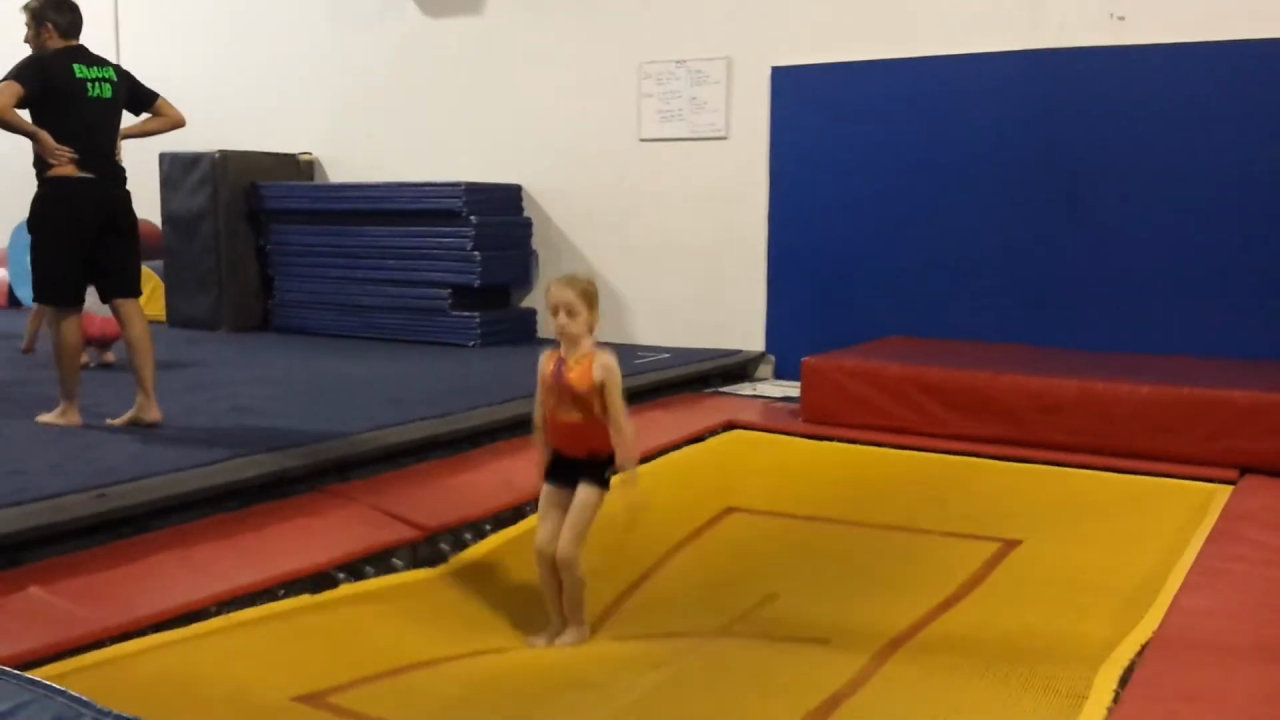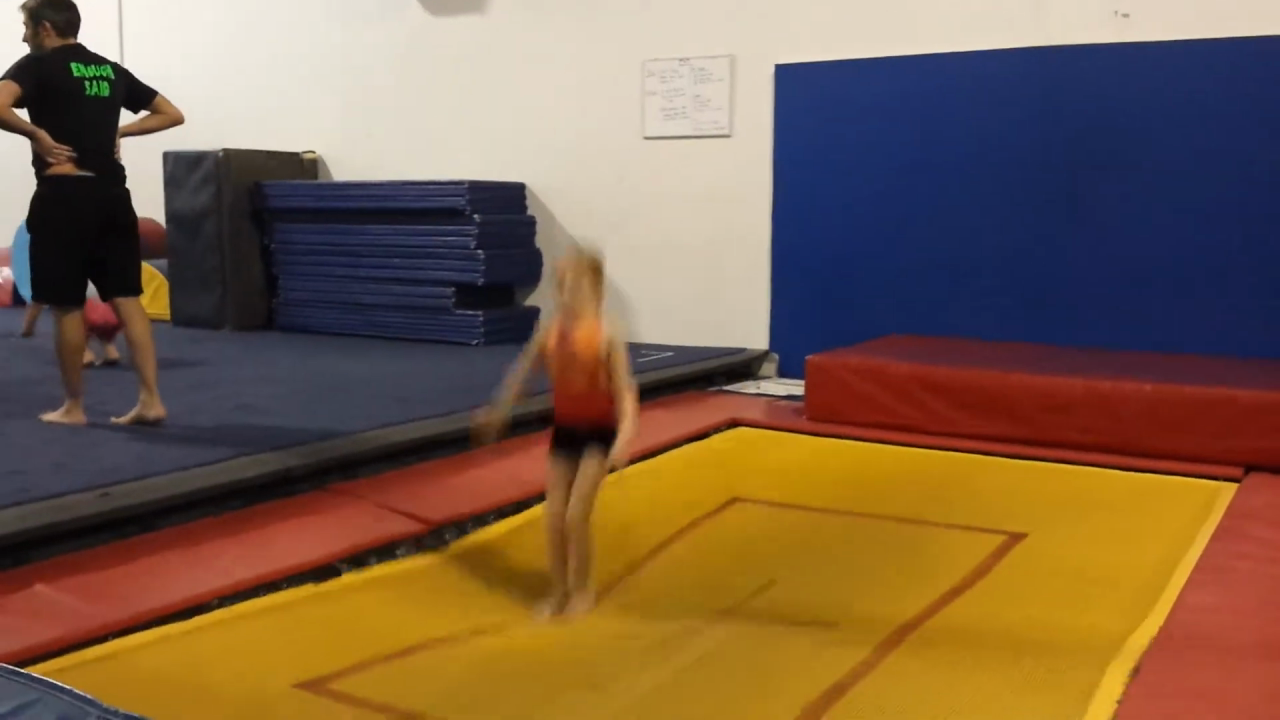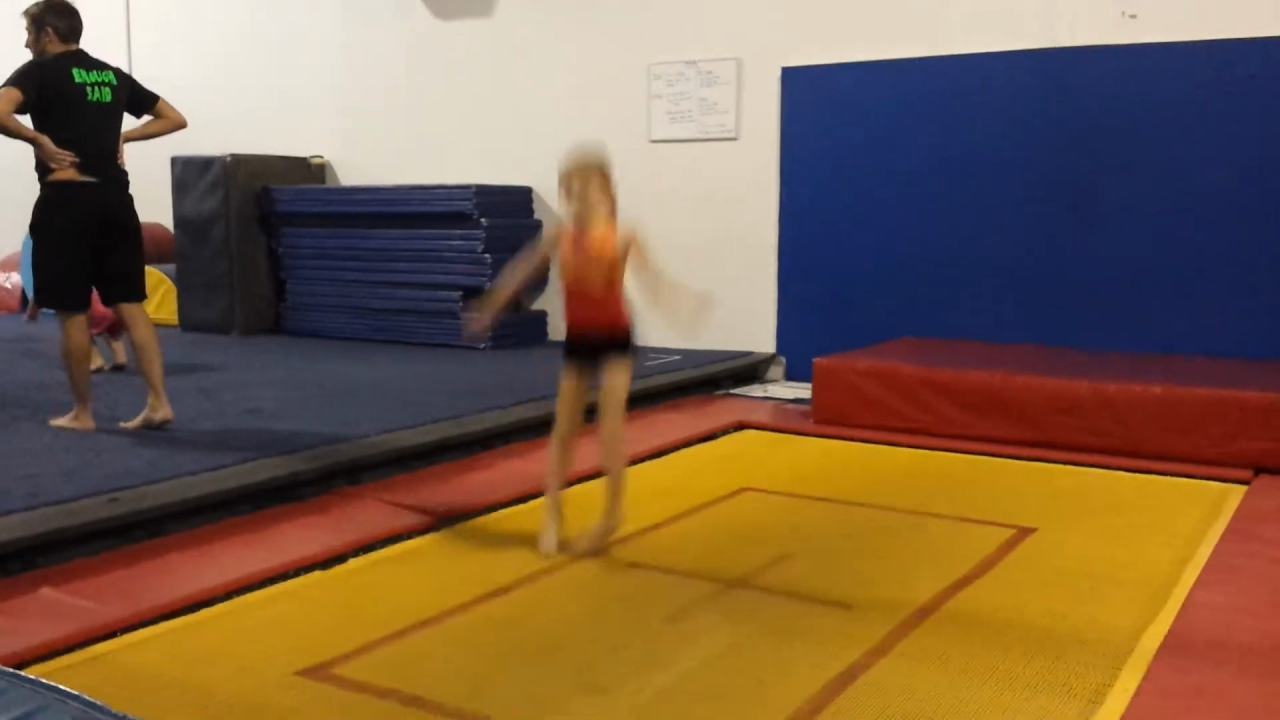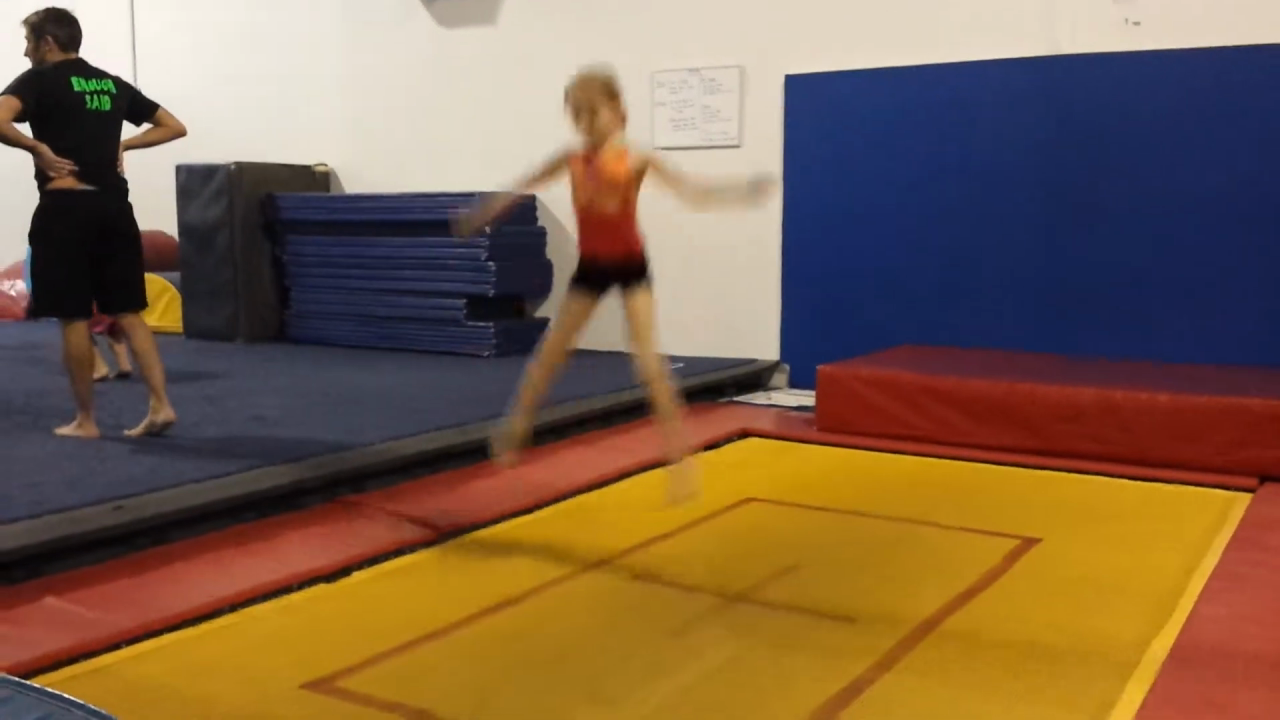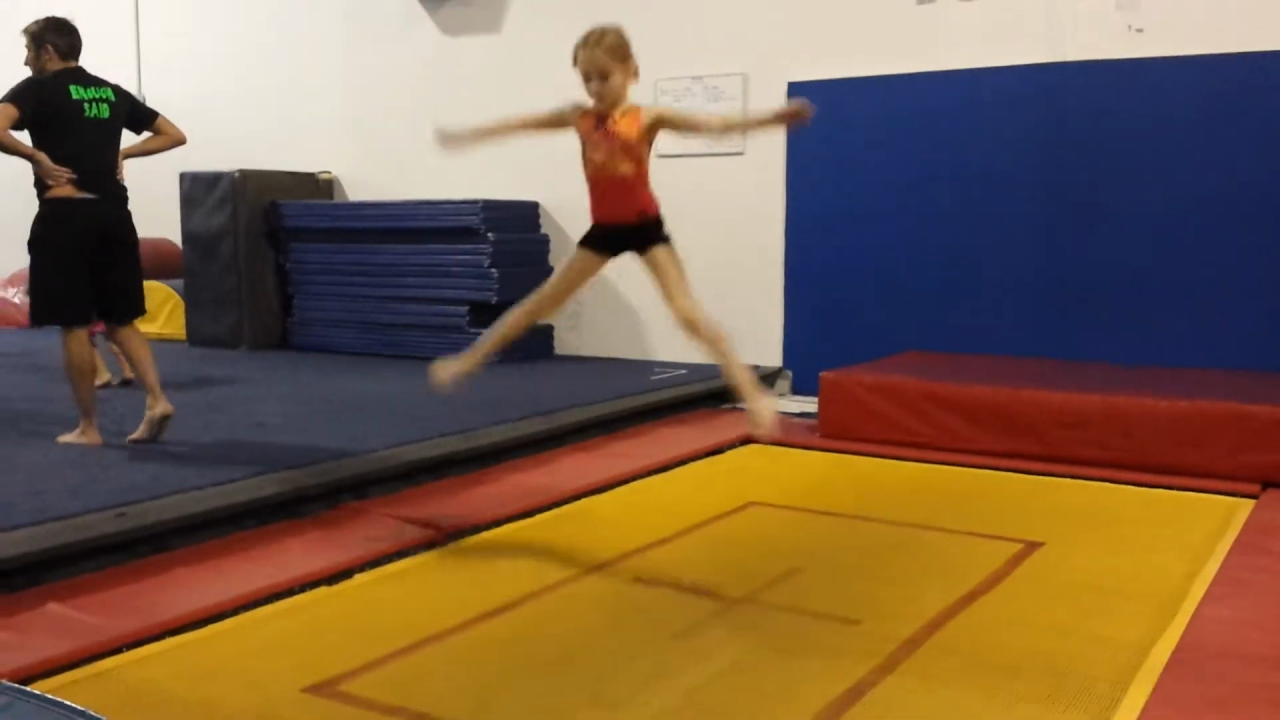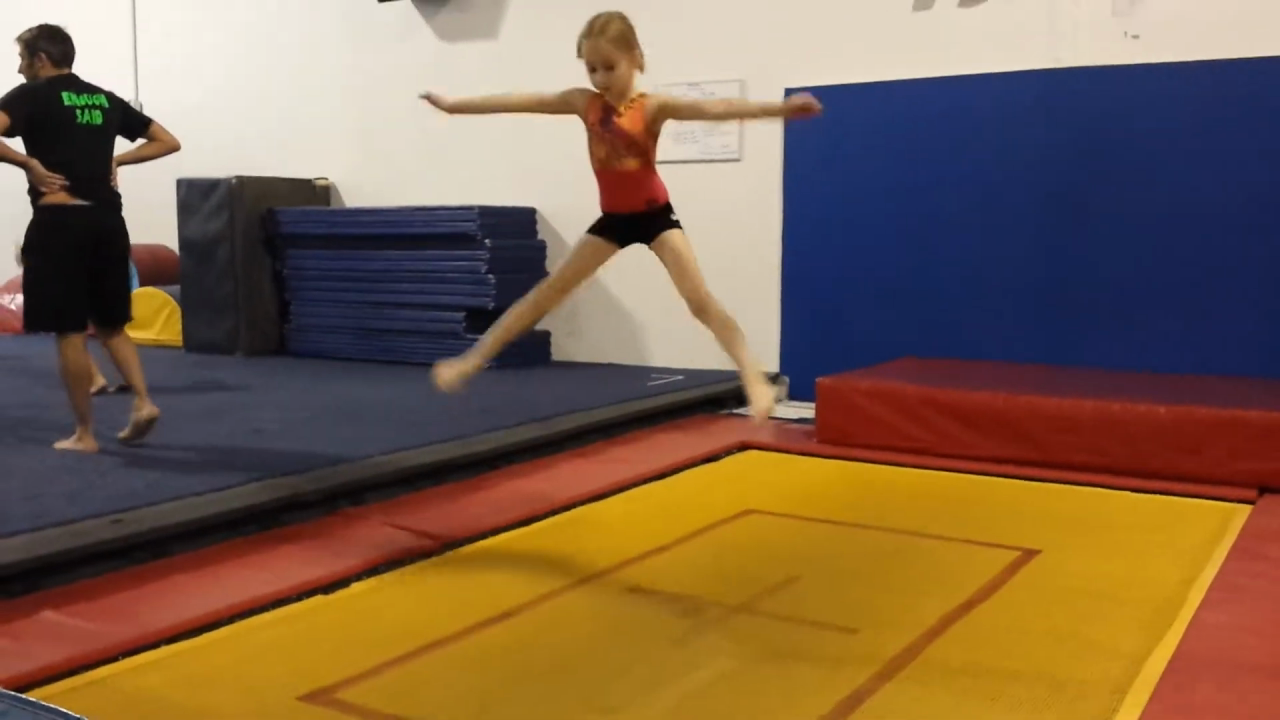
dt=0.1s
person 1, frame 1
left shoulder: (40, 66)
right shoulder: (113, 72)
right elbow: (173, 117)
left wrist: (36, 133)
right wrist: (120, 133)
left hip: (64, 196)
right hip: (112, 195)
left knee: (63, 308)
right knee: (126, 302)
left ankle: (68, 408)
right ankle: (147, 402)
person 1, frame 2
left shoulder: (38, 66)
right shoulder: (110, 70)
right elbow: (171, 114)
left wrist: (35, 132)
right wrist: (119, 131)
left hip: (64, 195)
right hip: (112, 193)
left knee: (67, 308)
right knee: (126, 301)
left ankle: (73, 407)
right ankle: (151, 400)
person 1, frame 3
left shoulder: (40, 72)
right shoulder: (113, 75)
right elbow: (174, 118)
left wrist: (37, 139)
right wrist: (123, 137)
left hip: (66, 201)
right hip: (115, 199)
left knee: (72, 312)
right knee: (130, 305)
left ankle: (82, 413)
right ankle: (158, 401)
person 1, frame 4
left shoulder: (39, 81)
right shoulder: (113, 84)
right elbow: (174, 127)
left wrist: (37, 148)
right wrist: (122, 145)
left hip: (66, 209)
right hip: (115, 206)
left knee: (74, 320)
right knee: (127, 313)
left ankle: (85, 421)
right ankle: (160, 403)
person 1, frame 5
left shoulder: (37, 89)
right shoulder: (113, 93)
right elbow: (173, 135)
left wrist: (36, 156)
right wrist: (122, 153)
left hip: (65, 217)
right hip: (114, 215)
left knee: (75, 327)
right knee: (121, 321)
left ankle: (88, 428)
right ankle: (157, 399)
person 1, frame 6
right shoulder: (106, 100)
right elbow: (168, 142)
right wrist: (117, 160)
left hip: (59, 223)
right hip: (107, 221)
left knee: (70, 333)
right knee: (111, 326)
left ankle: (84, 434)
right ankle: (142, 402)
person 2, frame 1
left shoulder: (603, 363)
right shoulder: (546, 362)
left elbow: (619, 421)
right elbow: (541, 418)
left wrist: (629, 467)
right wrist: (539, 464)
left hip: (594, 463)
right hip: (561, 461)
left knee: (565, 551)
right knee: (543, 545)
left ankle: (577, 624)
right ankle: (556, 621)
person 2, frame 2
left shoulder: (606, 334)
right shoulder: (548, 331)
left elbow: (625, 389)
right elbow: (521, 372)
left wrist: (625, 436)
right wrist: (496, 413)
left hip: (597, 430)
right hip: (564, 429)
left knee: (576, 517)
right knee: (553, 518)
left ankle: (583, 590)
right ankle: (559, 589)
person 2, frame 3
left shoulder: (621, 235)
right shoulder: (558, 235)
left elbow: (650, 274)
right elbow: (523, 268)
left wrist: (675, 294)
right wrist: (489, 307)
left hip: (614, 338)
right hip: (578, 340)
left knee: (610, 430)
right knee: (563, 431)
left ankle: (611, 512)
right ankle: (552, 516)
person 2, frame 4
left shoulder: (636, 160)
right shoulder: (571, 159)
left elbow: (686, 186)
right elbow: (526, 184)
left wrist: (735, 194)
right wrist: (486, 213)
left hip: (630, 266)
right hip: (590, 267)
left knee: (647, 363)
right knee: (551, 354)
left ankle: (678, 449)
right ankle: (517, 426)
person 2, frame 5
left shoulder: (647, 118)
right shoulder: (581, 117)
left elbow: (709, 124)
right elbow: (522, 123)
left wrist: (770, 118)
right wrist: (467, 134)
left hip: (645, 228)
right hip: (604, 230)
left knee: (687, 313)
right knee: (544, 300)
left ankle: (751, 392)
right ankle: (470, 359)
person 2, frame 6
left shoulder: (653, 107)
right shoulder: (583, 102)
left elbow: (714, 109)
right elbow: (521, 100)
left wrist: (777, 109)
right wrist: (456, 105)
left hip: (656, 215)
right hip: (612, 219)
left knee: (699, 300)
right knee: (549, 291)
left ankle: (754, 378)
right ankle: (474, 360)
